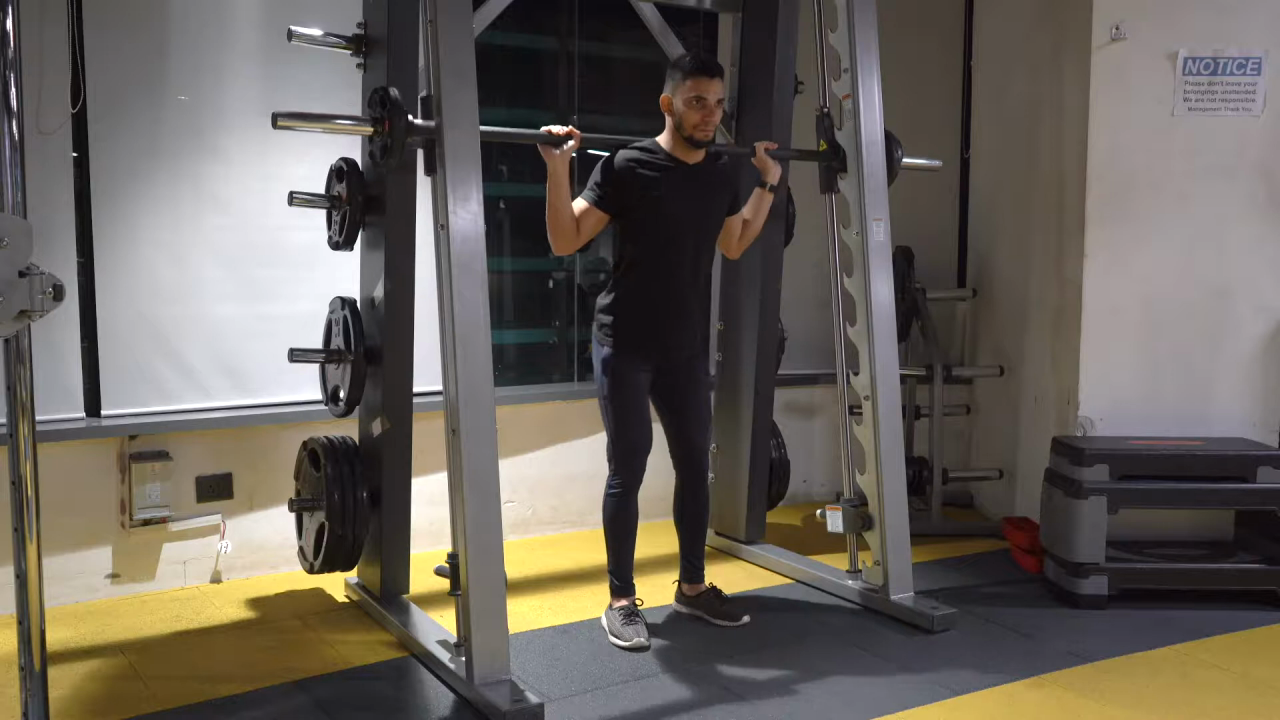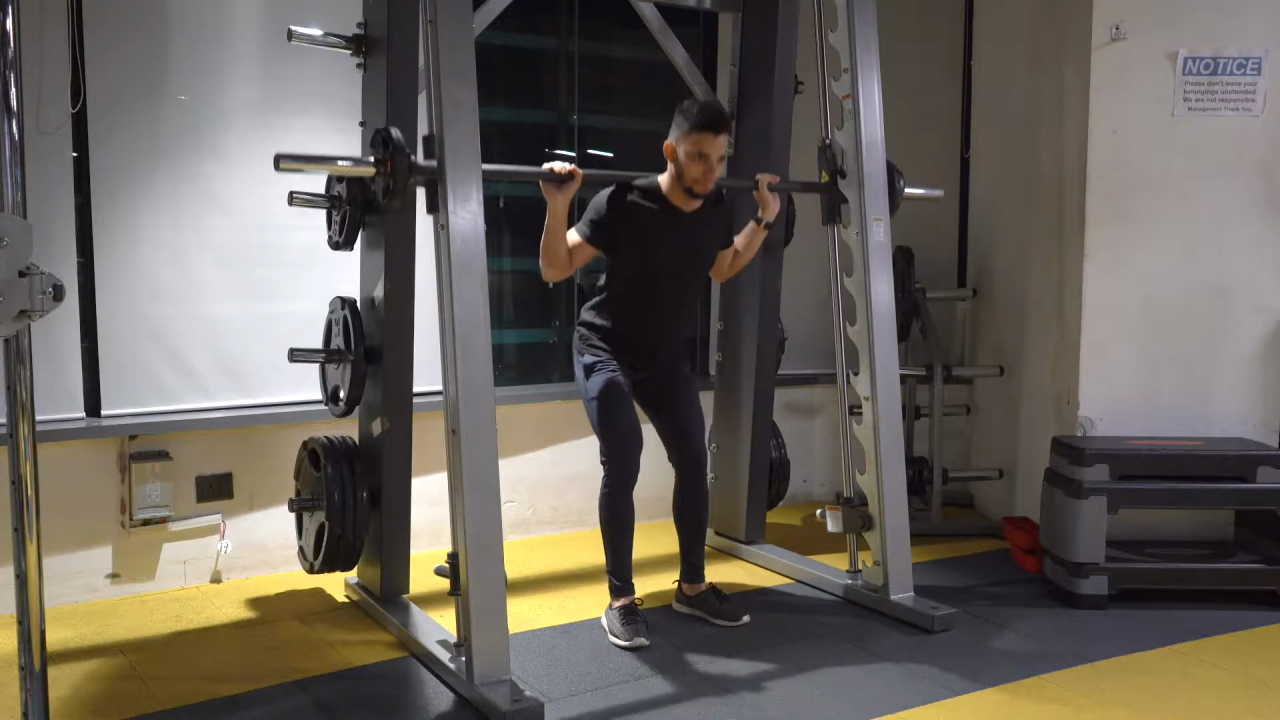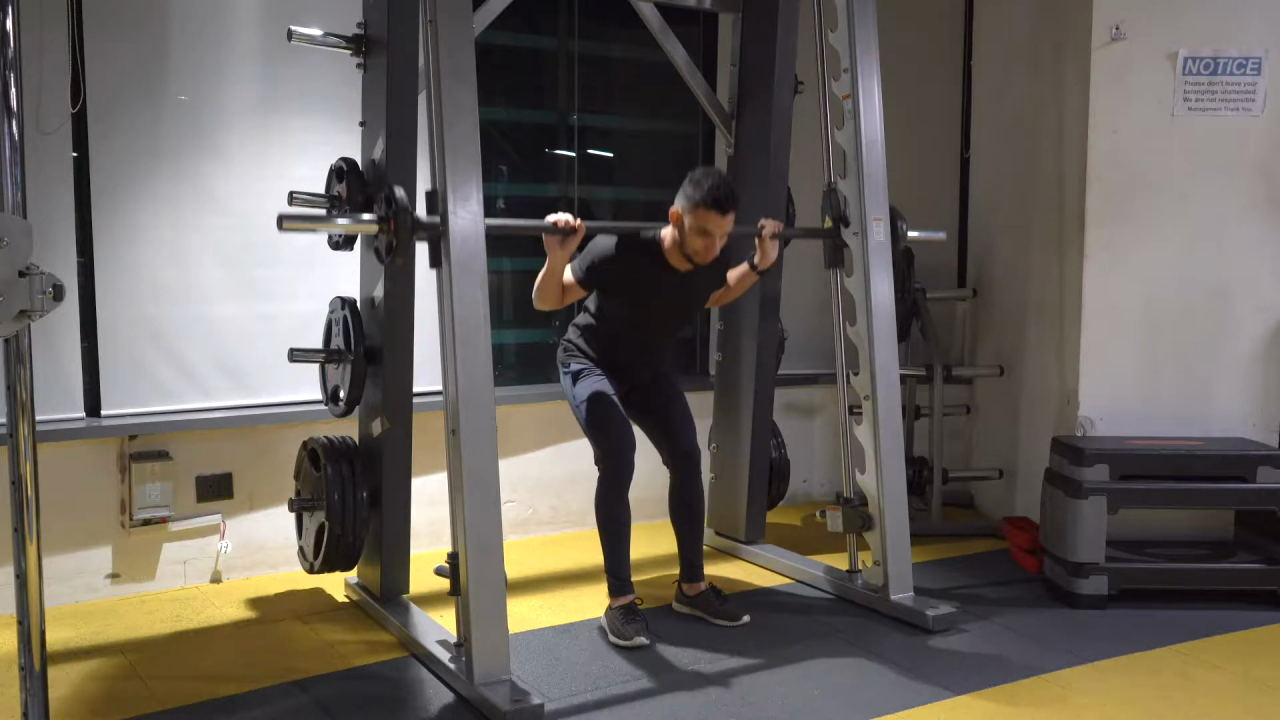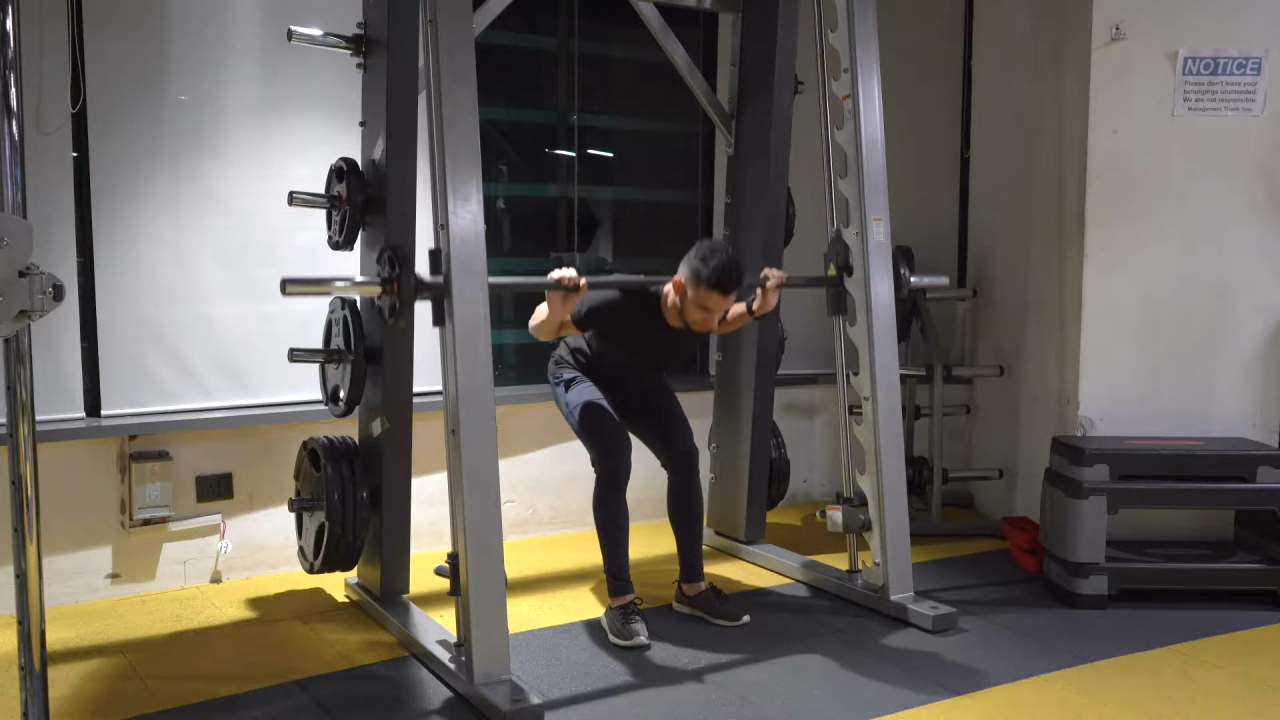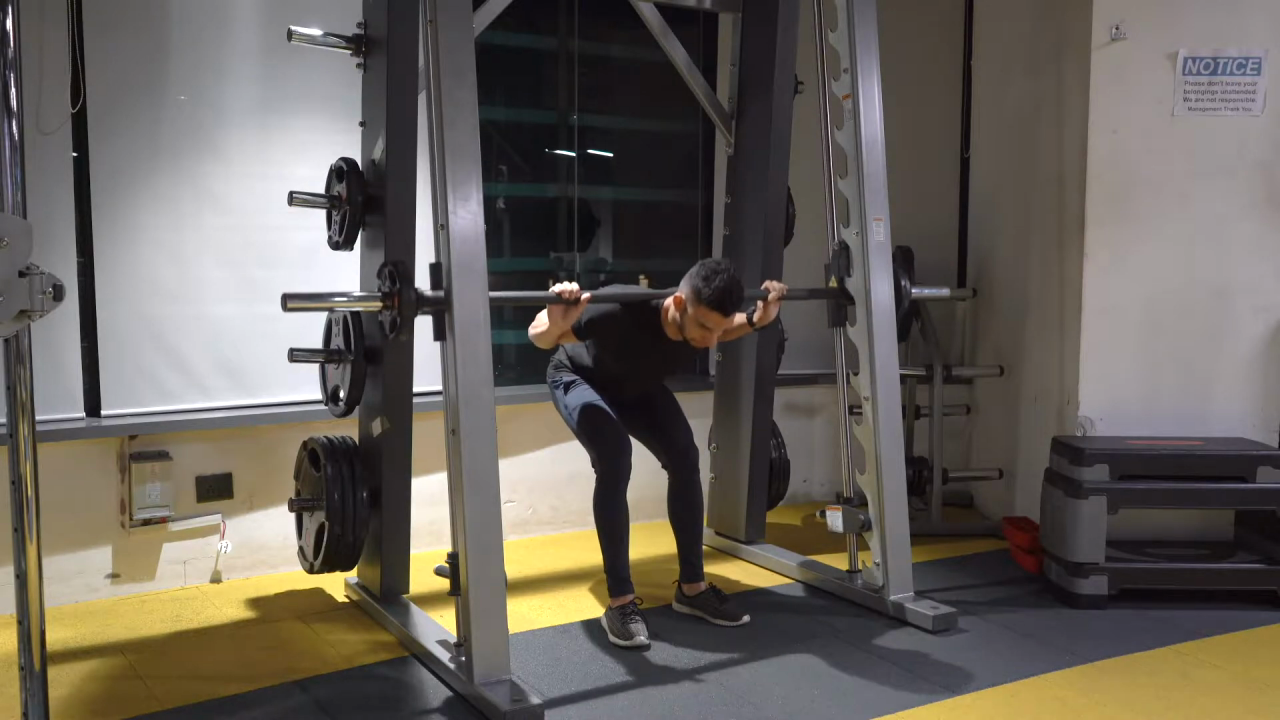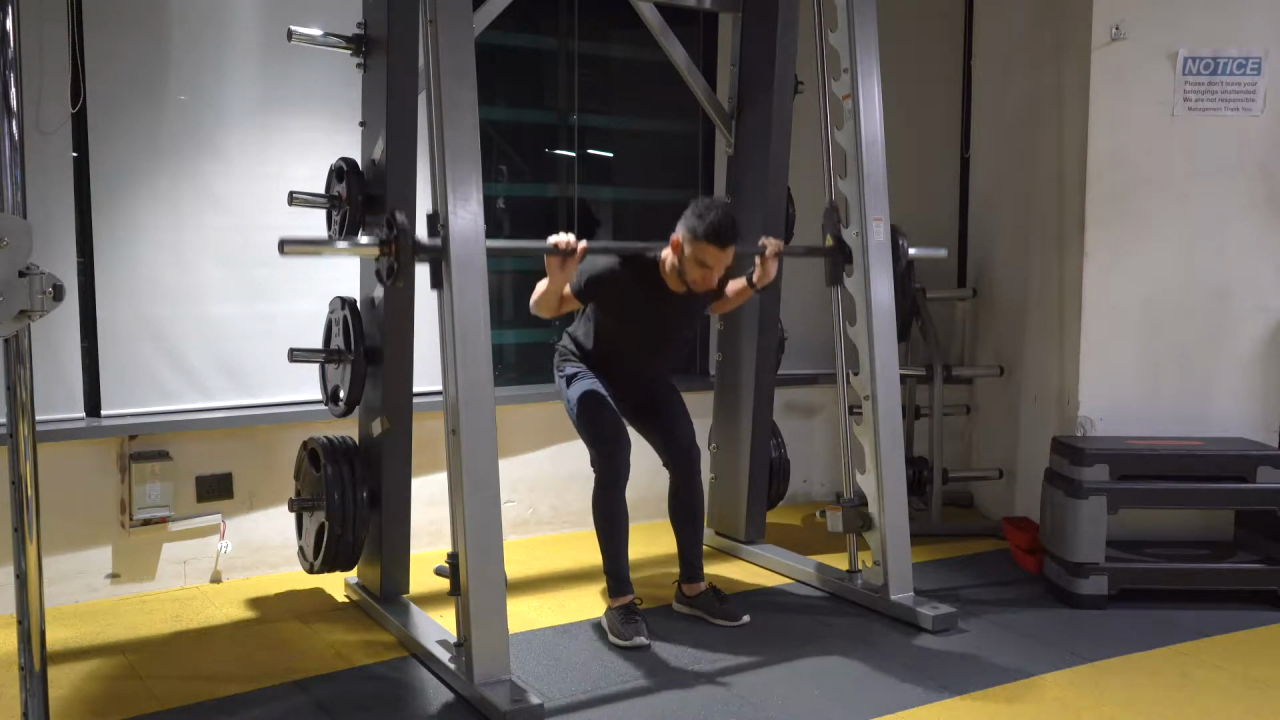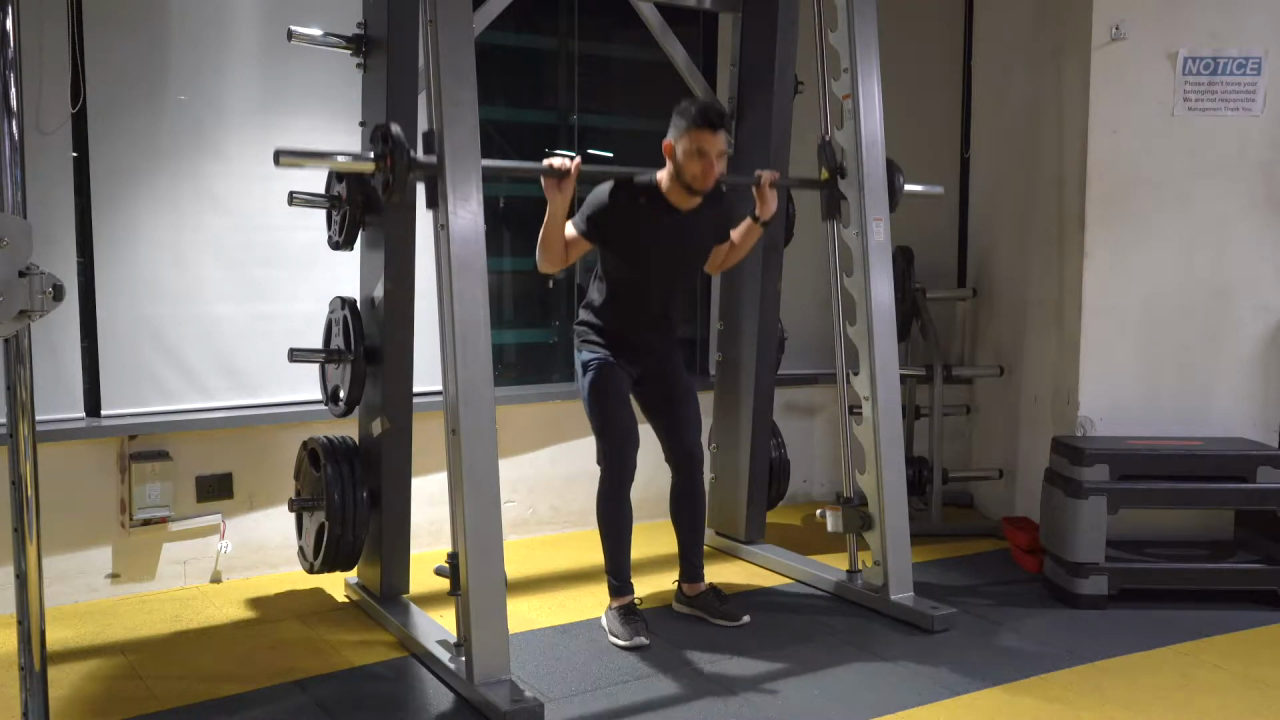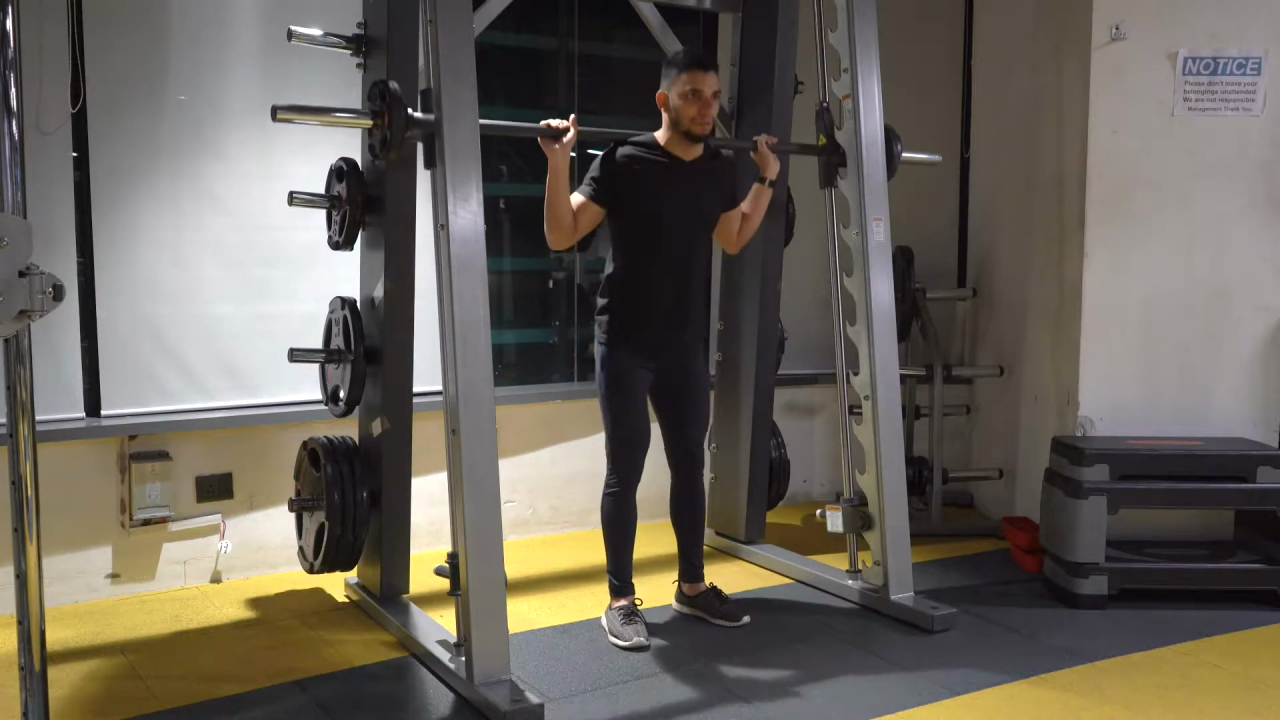
dt=0.5s
person 1, frame 1
left shoulder: (722, 174)
right shoulder: (628, 168)
left elbow: (734, 245)
right elbow: (565, 241)
left wrist: (768, 184)
right wrist: (558, 168)
left hip: (685, 347)
right hip: (625, 346)
left knee: (694, 463)
right knee: (629, 468)
left ankle: (692, 586)
right ankle: (620, 600)
person 1, frame 2
left shoulder: (717, 209)
right shoulder: (622, 205)
left elbow: (723, 268)
right elbow: (554, 270)
left wrist: (765, 218)
right wrist: (557, 207)
left hip: (665, 355)
right hip: (605, 352)
left knee: (693, 458)
right knee: (624, 462)
left ankle: (692, 586)
right ankle: (621, 601)
person 1, frame 3
left shoulder: (712, 260)
right shoulder: (619, 253)
left elbow: (716, 296)
right elbow: (546, 301)
left wrist: (760, 262)
right wrist: (557, 258)
left hip: (651, 368)
right hip: (591, 363)
left knee: (686, 457)
right knee: (618, 459)
left ankle: (692, 586)
right ankle: (620, 601)
person 1, frame 4
left shoulder: (705, 311)
right shoulder: (620, 303)
right elbow: (540, 330)
left wrist: (758, 308)
right wrist: (555, 311)
left hip: (640, 382)
right hip: (582, 375)
left knee: (684, 455)
right knee: (615, 458)
left ankle: (692, 586)
right ankle: (621, 601)
person 1, frame 5
left shoulder: (705, 322)
right shoulder: (620, 315)
right elbow: (538, 336)
left wrist: (757, 319)
right wrist: (556, 323)
left hip: (639, 384)
right hip: (581, 379)
left knee: (684, 458)
right knee: (615, 459)
left ankle: (692, 586)
right ankle: (621, 601)
person 1, frame 6
left shoulder: (707, 279)
right shoulder: (618, 272)
right elbow: (543, 309)
left wrist: (758, 280)
right wrist: (556, 278)
left hip: (647, 372)
right hip: (586, 367)
left knee: (687, 459)
right knee: (614, 462)
left ankle: (692, 586)
right ankle: (620, 601)
person 1, frame 7
left shoulder: (715, 206)
right shoulder: (619, 201)
left elbow: (717, 260)
right elbow: (550, 262)
left wrist: (761, 215)
right wrist: (557, 203)
left hip: (660, 347)
right hip: (603, 345)
left knee: (689, 458)
right knee: (620, 463)
left ankle: (692, 585)
right ankle: (620, 601)
person 1, frame 8
left shoulder: (719, 169)
right shoulder: (624, 162)
left elbow: (733, 239)
right elbow: (560, 236)
left wrist: (766, 178)
right wrist: (558, 163)
left hip: (685, 345)
right hip: (625, 343)
left knee: (689, 464)
right knee: (626, 470)
left ankle: (692, 586)
right ankle: (621, 600)
